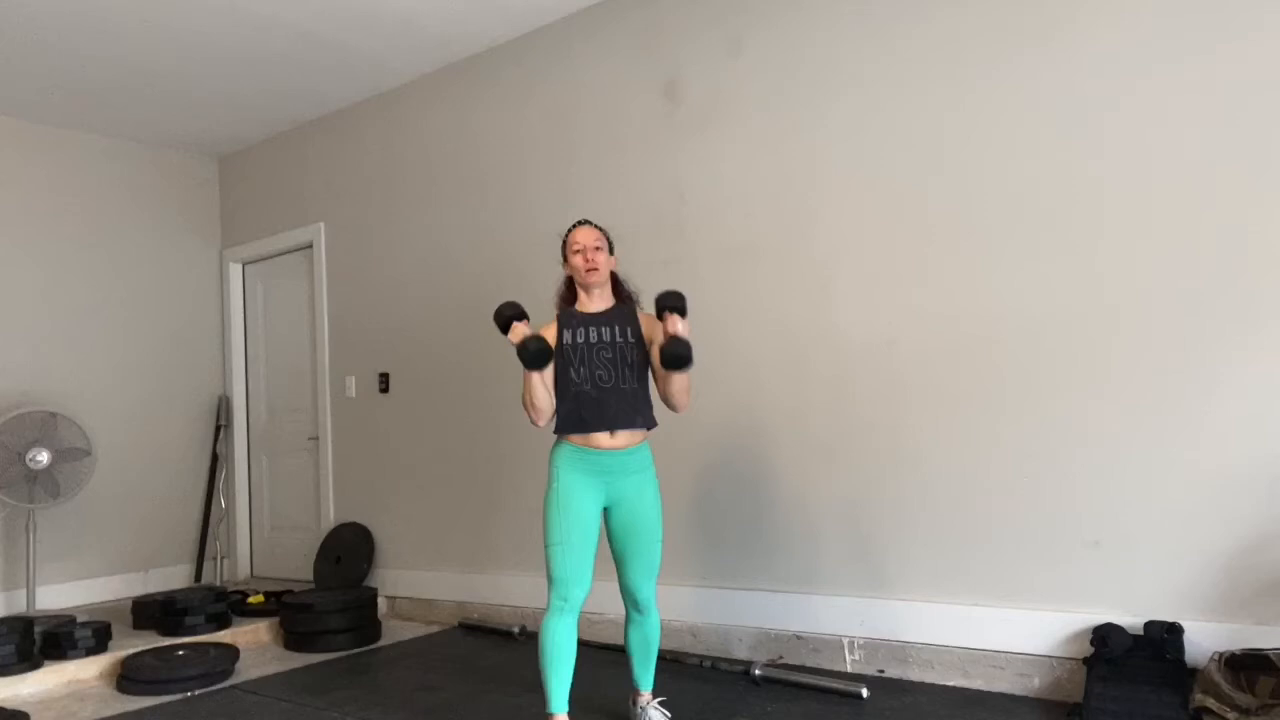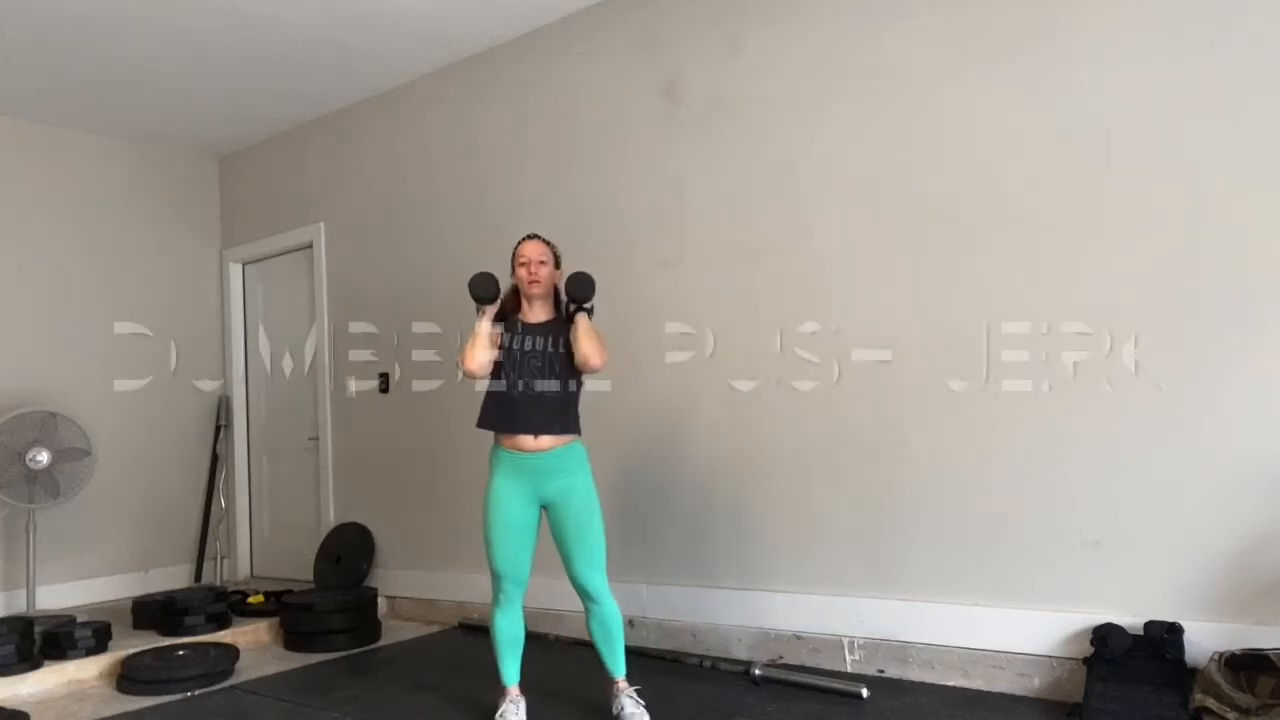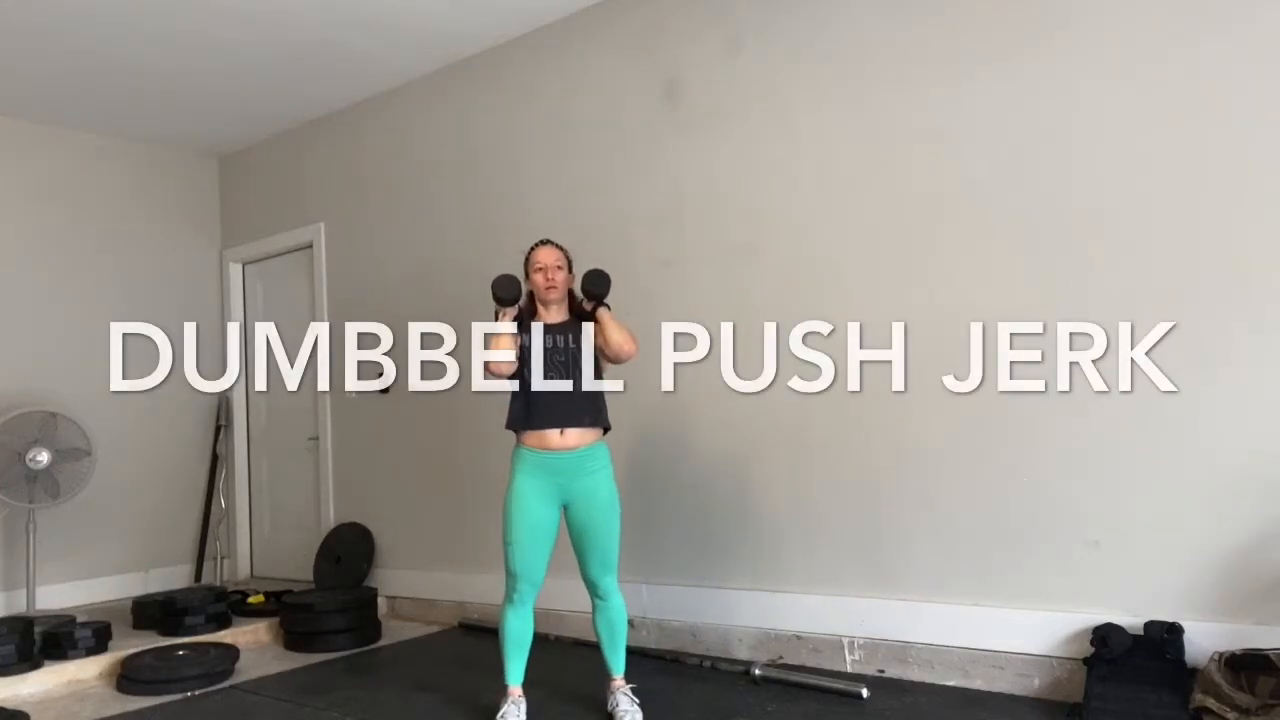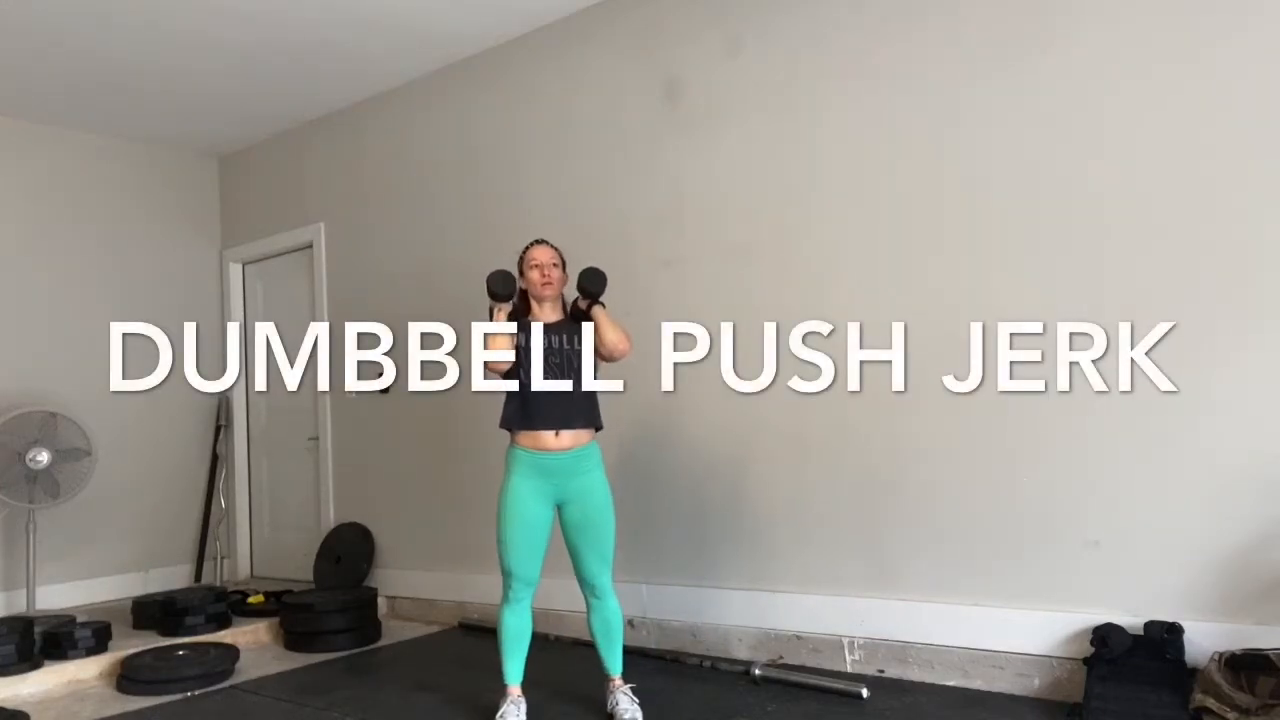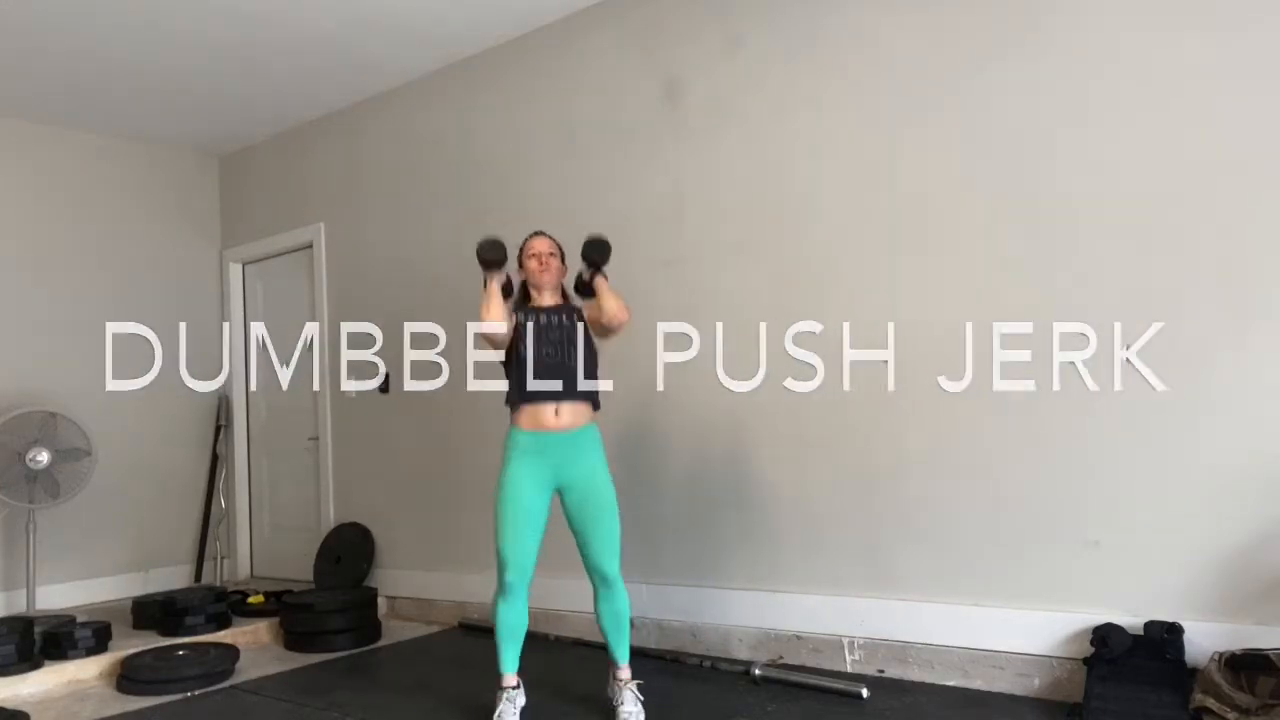
dt=0.7s
person 1, frame 1
left shoulder: (642, 320)
right shoulder: (556, 330)
left elbow: (677, 400)
right elbow: (540, 415)
right wrist: (529, 363)
left hip: (634, 468)
right hip: (576, 467)
left knee: (642, 596)
right knee: (566, 595)
person 1, frame 2
left shoulder: (572, 328)
right shoulder: (501, 331)
left elbow: (594, 361)
right elbow: (474, 366)
left wrist: (580, 312)
right wrist: (486, 315)
left hip: (566, 467)
right hip: (510, 470)
left knee: (593, 585)
right knee: (507, 589)
person 1, frame 3
left shoulder: (589, 329)
right shoulder: (518, 331)
left elbow: (625, 350)
right elbow: (498, 367)
left wrist: (599, 308)
right wrist: (506, 315)
left hip: (590, 466)
right hip: (533, 469)
left knee: (603, 583)
right knee: (521, 587)
person 1, frame 4
left shoulder: (583, 328)
right shoulder: (512, 328)
left elbow: (619, 348)
right elbow: (496, 363)
left wrist: (594, 305)
right wrist: (500, 311)
left hip: (582, 467)
right hip: (527, 469)
left knee: (598, 583)
right knee: (518, 587)
person 1, frame 5
left shoulder: (583, 316)
right shoulder: (515, 321)
left elbow: (619, 318)
right elbow: (492, 325)
left wrist: (597, 282)
right wrist: (494, 284)
left hip: (583, 452)
right hip: (527, 454)
left knee: (606, 572)
right knee: (513, 578)
left ankle: (622, 678)
